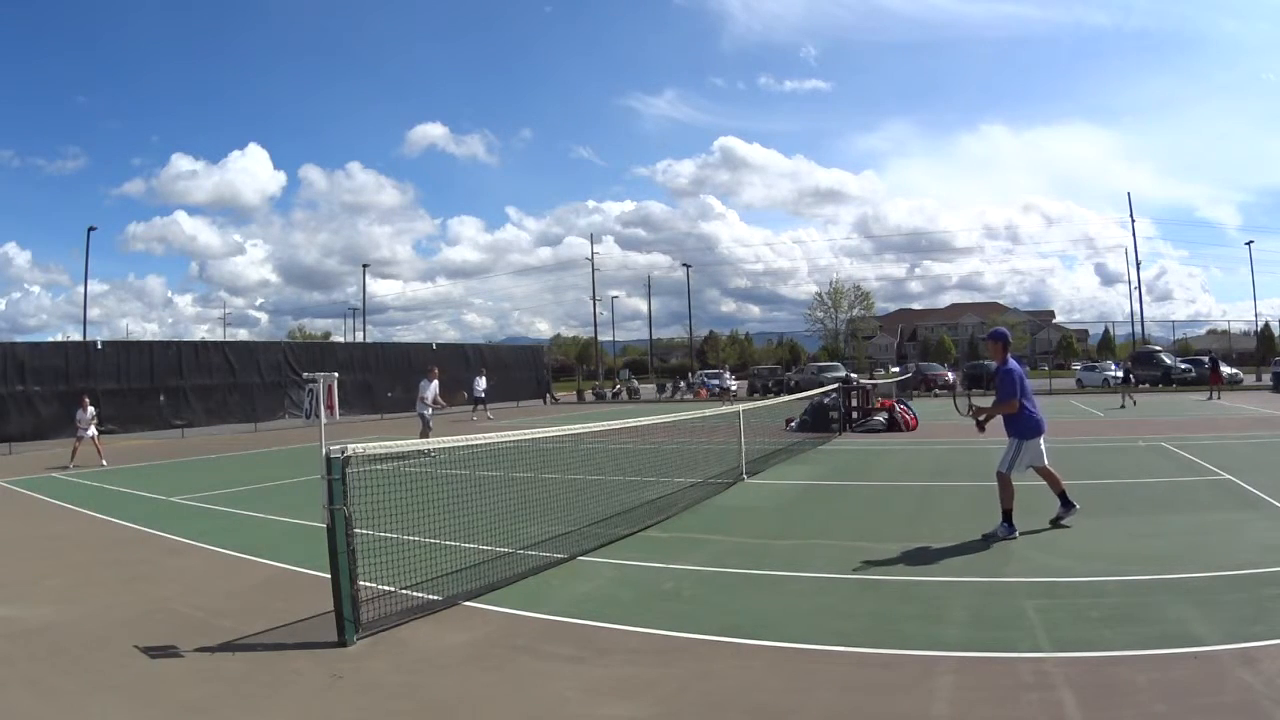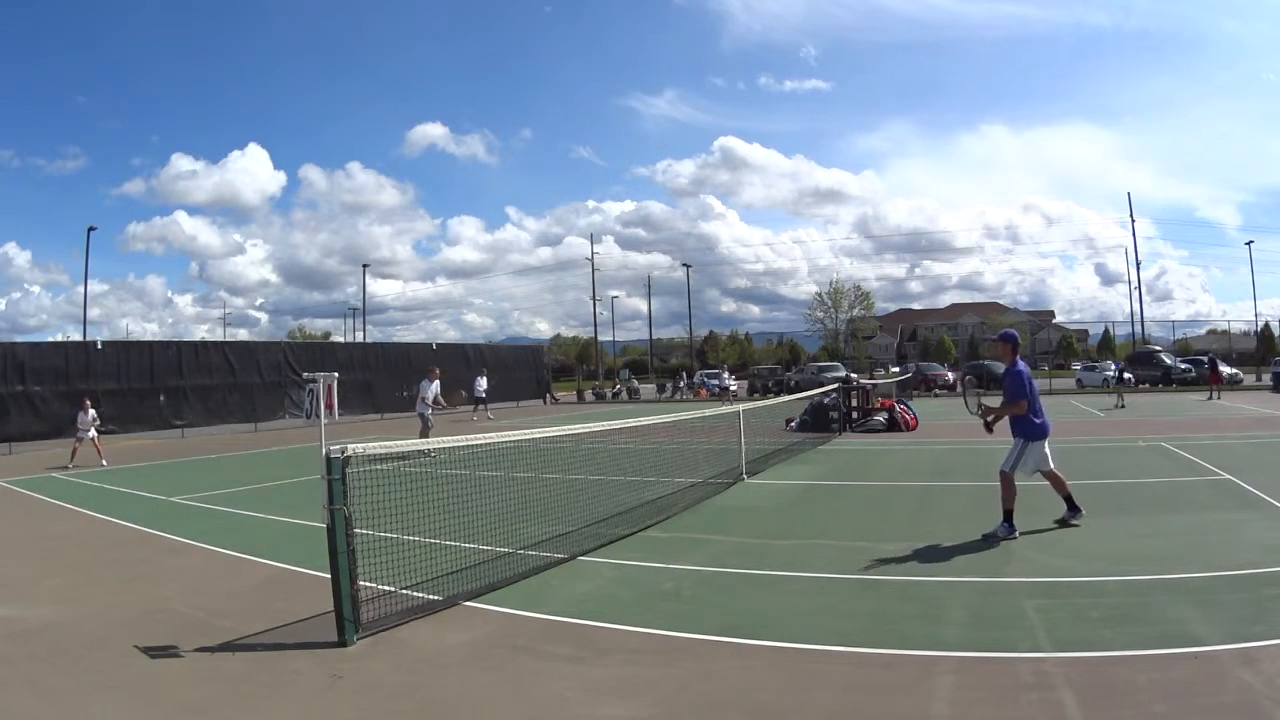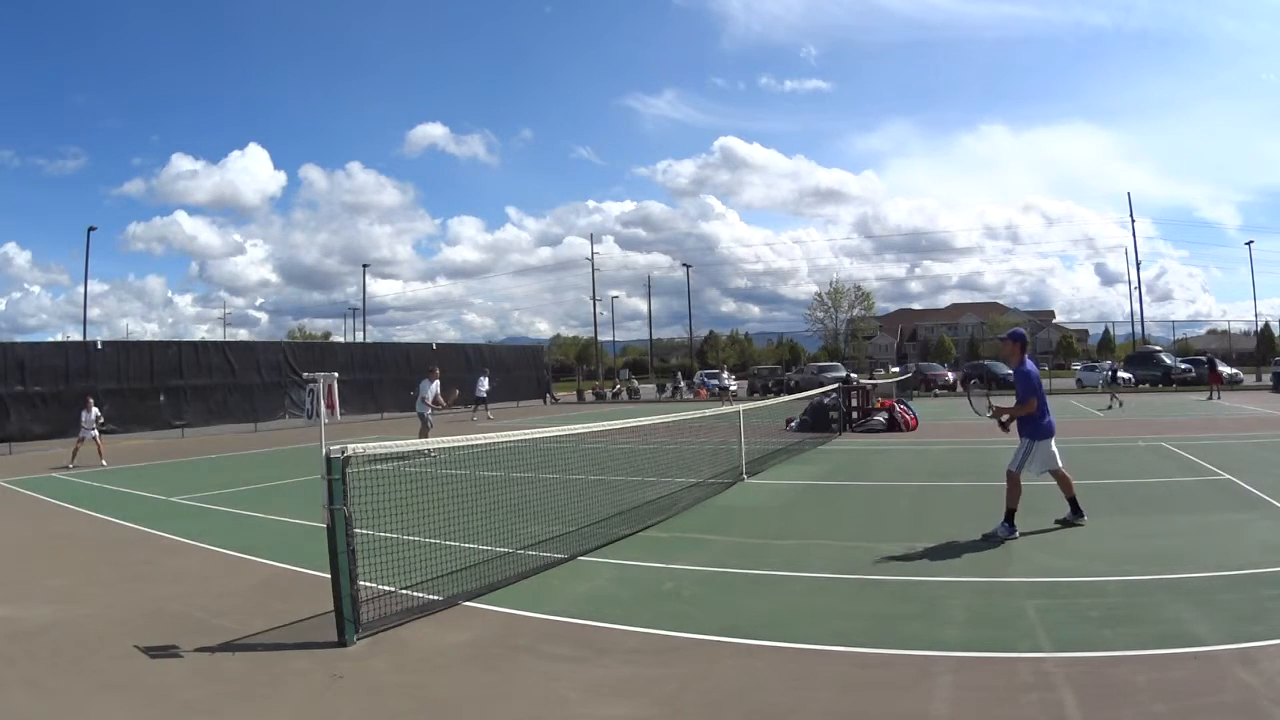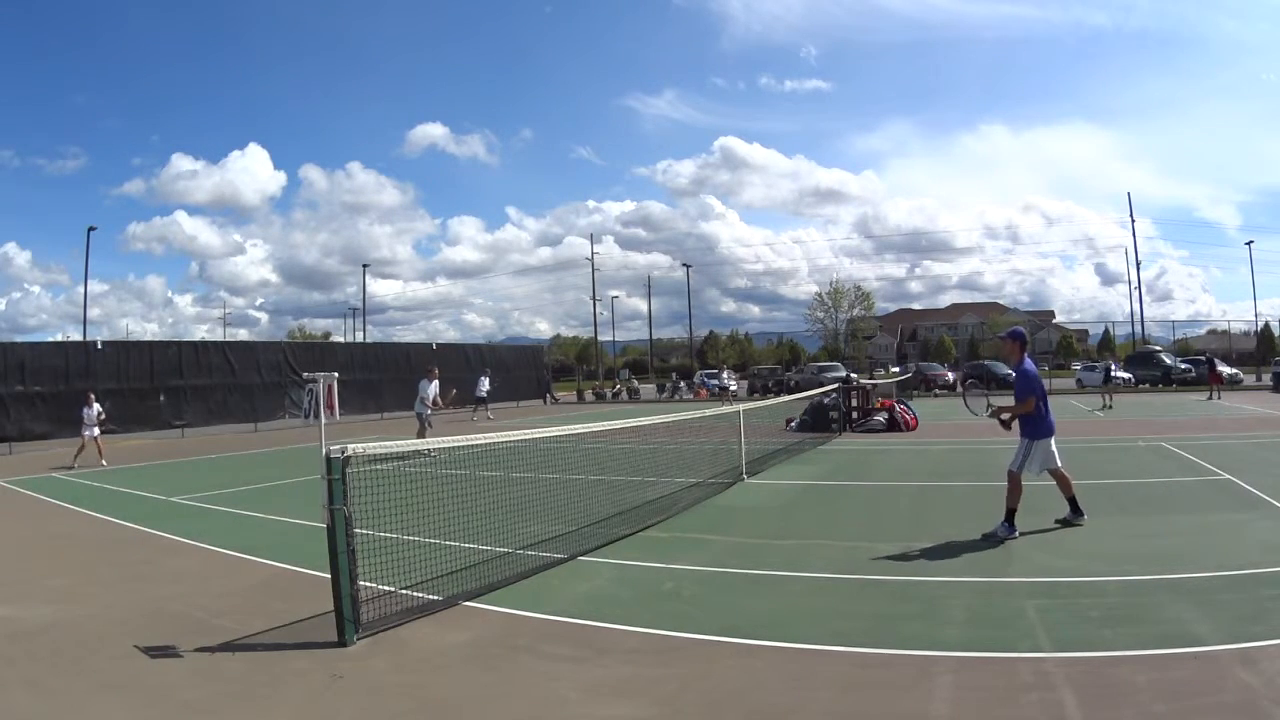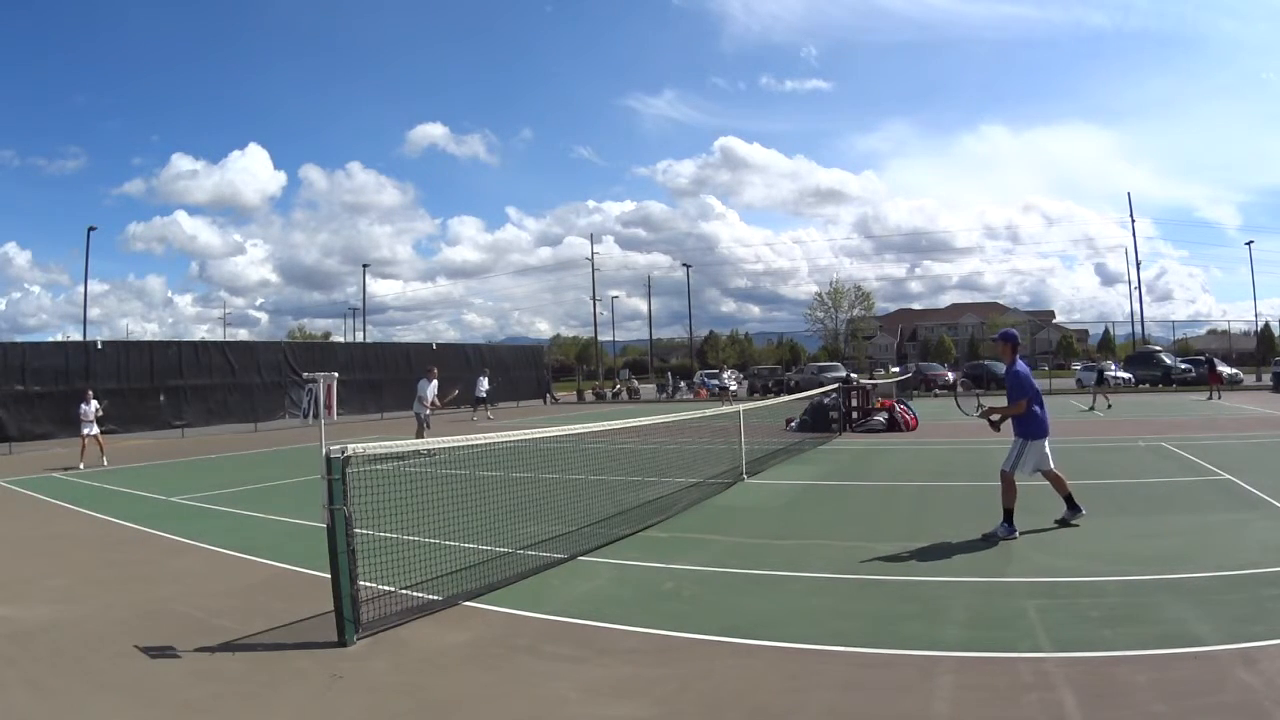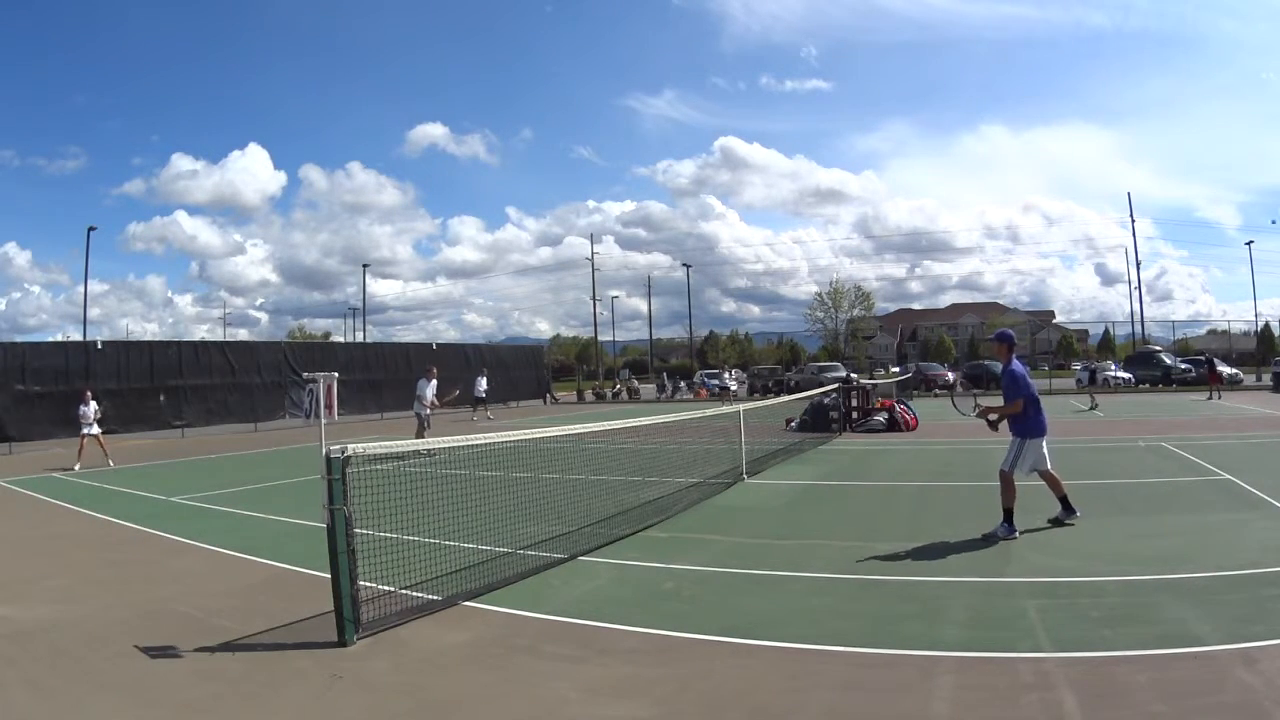
dt=0.2s
person 1, frame 1
left shoulder: (1009, 371)
right shoulder: (1001, 370)
left elbow: (1012, 406)
right elbow: (1000, 401)
left wrist: (984, 411)
right wrist: (984, 420)
left hip: (1024, 431)
right hip: (1031, 427)
left knee: (1003, 475)
right knee: (1041, 467)
left ankle: (1007, 526)
right ankle: (1066, 504)
person 1, frame 2
left shoulder: (1018, 373)
right shoulder: (1010, 372)
left elbow: (1021, 407)
right elbow: (1007, 403)
left wrist: (992, 411)
right wrist: (992, 420)
left hip: (1029, 433)
right hip: (1037, 430)
left knee: (1006, 474)
right knee: (1048, 471)
left ankle: (1008, 526)
right ankle: (1074, 509)
person 1, frame 3
left shoulder: (1026, 372)
right shoulder: (1020, 369)
left elbow: (1031, 406)
left wrist: (1004, 411)
right wrist: (1008, 419)
left hip: (1035, 432)
right hip: (1042, 429)
left knee: (1013, 474)
right knee: (1057, 470)
left ankle: (1008, 526)
right ankle: (1076, 512)
person 1, frame 4
left shoulder: (1025, 371)
right shoulder: (1023, 367)
left elbow: (1029, 405)
left wrist: (1003, 410)
right wrist: (1010, 419)
left hip: (1035, 432)
right hip: (1042, 428)
left knee: (1014, 474)
right knee: (1055, 469)
left ankle: (1009, 526)
right ankle: (1076, 512)
person 1, frame 5
left shoulder: (1016, 372)
right shoulder: (1016, 369)
left elbow: (1020, 406)
left wrist: (993, 411)
right wrist: (1000, 419)
left hip: (1029, 433)
right hip: (1037, 429)
left knee: (1007, 474)
right knee: (1048, 471)
left ankle: (1008, 526)
right ankle: (1073, 508)
person 1, frame 6
left shoulder: (1012, 372)
right shoulder: (1013, 369)
left elbow: (1017, 406)
left wrist: (990, 410)
right wrist: (997, 419)
left hip: (1027, 431)
right hip: (1035, 428)
left knee: (1006, 474)
right knee: (1044, 471)
left ankle: (1008, 526)
right ankle: (1068, 510)
